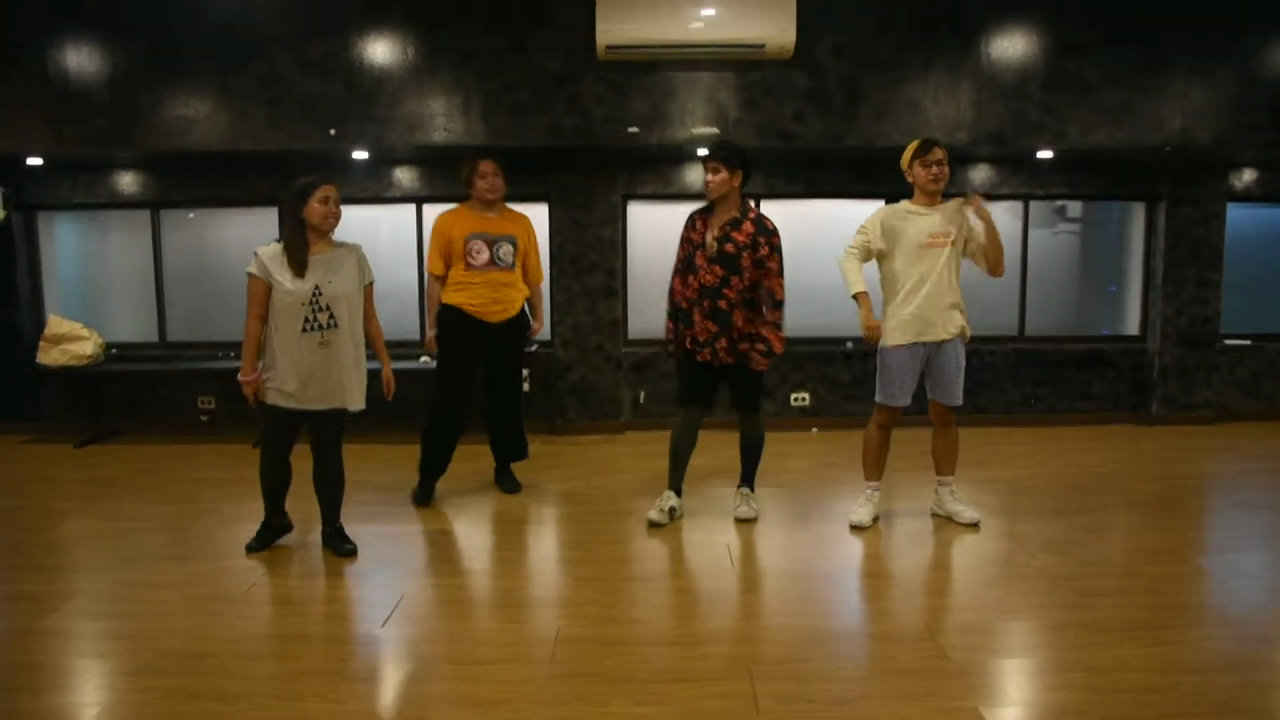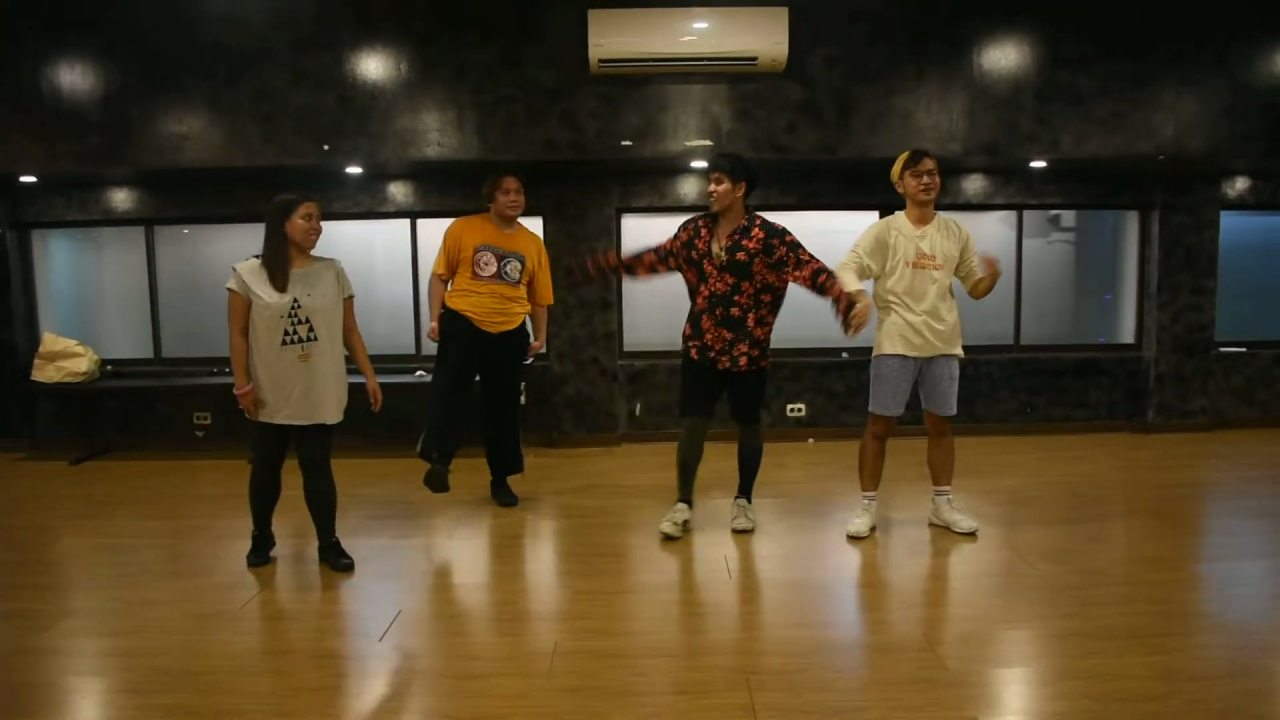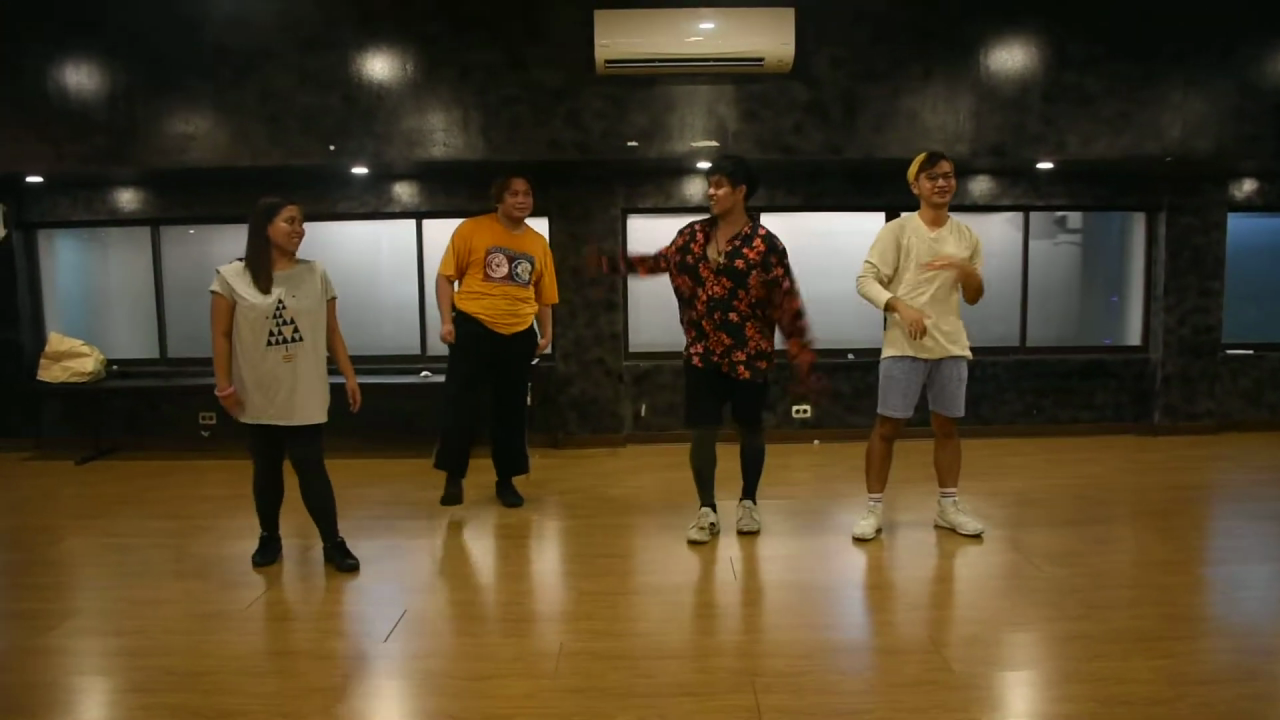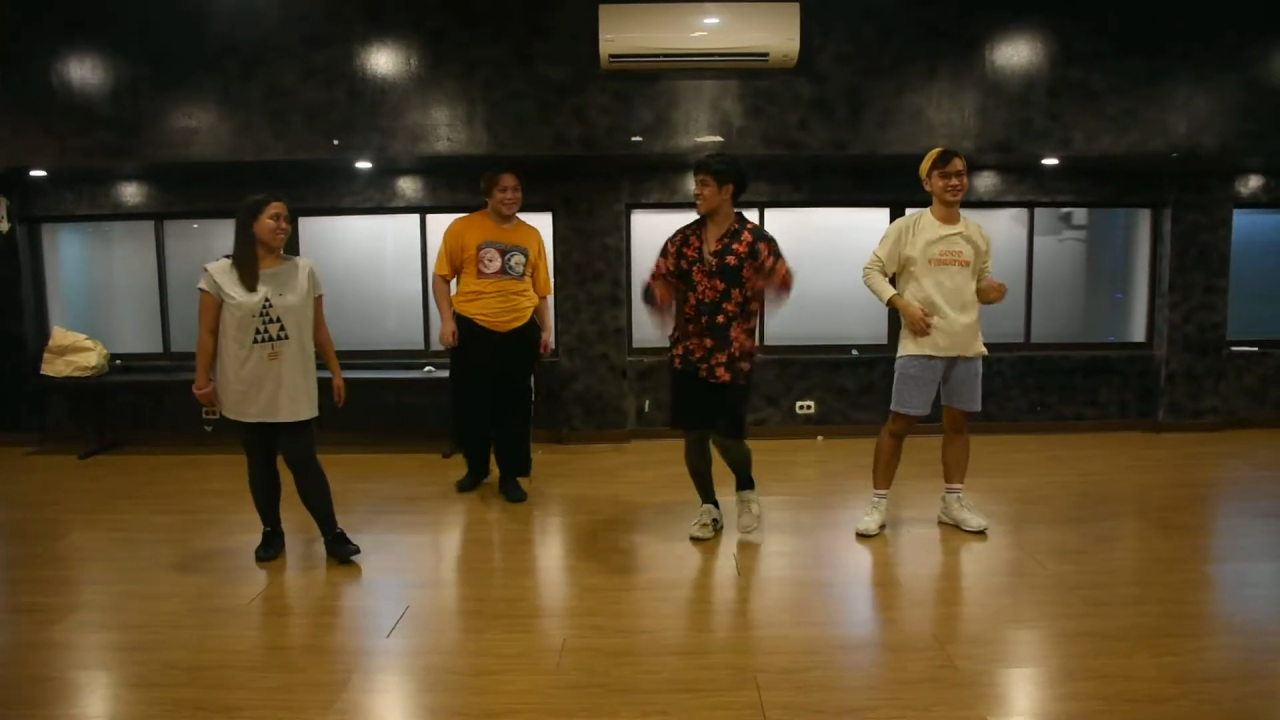
dt=0.3s
person 1, frame 1
left shoulder: (960, 217)
right shoulder: (891, 217)
left elbow: (994, 267)
right elbow: (851, 256)
left wrist: (988, 221)
right wrist: (864, 303)
left hip: (948, 332)
right hip: (901, 332)
left knee: (944, 414)
right knee: (884, 414)
left ankle: (945, 494)
right ankle: (870, 495)
person 1, frame 2
left shoulder: (956, 233)
right shoulder: (885, 230)
left elbow: (975, 288)
right elbow: (848, 268)
left wrist: (993, 275)
right wrist: (860, 297)
left hip: (942, 345)
right hip: (894, 344)
left knee: (940, 424)
right knee: (879, 425)
left ankle: (942, 504)
right ankle: (868, 506)
person 1, frame 3
left shoulder: (967, 237)
right shoulder: (897, 231)
left elbow: (971, 296)
right elbow: (866, 279)
left wrist: (975, 281)
right wrist: (900, 308)
left hip: (951, 346)
right hip: (904, 346)
left knee: (946, 425)
right knee: (887, 426)
left ankle: (948, 505)
right ankle: (874, 508)
person 1, frame 4
left shoulder: (978, 234)
right shoulder: (907, 227)
left elbow: (978, 290)
right elbow: (872, 271)
left wrist: (993, 292)
right wrist: (904, 305)
left hip: (966, 344)
right hip: (921, 344)
left knee: (957, 422)
right knee: (899, 423)
left ankle: (953, 502)
right ankle: (879, 504)
person 2, frame 1
left shoulder: (759, 228)
right shoulder: (695, 222)
left elbow: (771, 290)
right elbow: (681, 277)
left wrist: (768, 342)
right wrist: (675, 326)
left hip: (740, 339)
right hip: (695, 338)
left knee: (749, 415)
right knee: (688, 414)
left ankle: (746, 491)
right ankle: (672, 494)
person 2, frame 2
left shoulder: (767, 234)
right shoulder: (695, 229)
left elbow: (806, 268)
right elbow: (657, 259)
left wrist: (841, 296)
right wrist: (604, 265)
left hip: (747, 348)
right hip: (700, 346)
left knee: (748, 425)
right knee: (693, 424)
left ankle: (743, 501)
right ankle: (683, 504)
person 2, frame 3
left shoulder: (767, 244)
right shoulder: (693, 235)
left elbow: (787, 305)
right elbow: (662, 262)
left wrist: (803, 357)
right wrist: (616, 265)
left hip: (748, 355)
right hip: (702, 353)
left knee: (750, 431)
right knee: (703, 432)
left ankle: (749, 502)
right ankle: (707, 510)
person 2, frame 4
left shoulder: (755, 239)
right shoulder: (682, 239)
left elbow: (780, 276)
right elbow: (659, 280)
left wrist: (772, 276)
right wrist: (658, 291)
left hip: (730, 357)
right hip: (687, 355)
left knee: (726, 437)
right knee: (694, 435)
left ankle: (746, 489)
right ankle: (709, 507)
person 3, frame 1
left shoulder: (353, 257)
right shoulder: (269, 259)
left elbow: (368, 317)
right elbow: (256, 320)
left wrist: (385, 363)
right wrist: (248, 371)
left hip: (336, 379)
right hip: (284, 380)
left knee: (329, 453)
right knee: (274, 451)
left ankle: (332, 528)
right ankle: (274, 521)
person 3, frame 2
left shoulder: (333, 272)
right shoulder: (248, 274)
left elbow: (349, 331)
right elbow: (238, 334)
left wrist: (369, 375)
right wrist: (243, 385)
left hip: (319, 393)
right hip: (270, 395)
left knee: (317, 467)
right knee: (266, 467)
left ankle: (328, 542)
right ankle: (261, 535)
person 3, frame 3
left shoulder: (316, 275)
right shoulder: (232, 277)
left elbow: (331, 332)
right elbow: (221, 336)
left wrist: (349, 376)
right wrist: (224, 385)
left hip: (305, 394)
right hip: (258, 395)
left knee: (311, 466)
right knee: (266, 467)
left ankle: (333, 542)
right ankle: (269, 538)
person 3, frame 4
left shoulder: (304, 271)
right shoulder: (219, 274)
left elbow: (318, 329)
right elbow: (208, 333)
left wrist: (336, 373)
right wrist: (203, 381)
left hip: (294, 390)
right hip: (246, 391)
left knee: (303, 460)
right knee: (259, 462)
left ankle: (332, 534)
right ankle: (272, 532)
person 4, frame 1
left shoulder: (521, 224)
right shoulder: (449, 222)
left elbow: (532, 277)
right elbow: (435, 276)
left wrist: (538, 317)
right wrist: (432, 324)
left hip: (510, 323)
right hip: (461, 321)
left knee: (506, 396)
right knee: (448, 398)
left ankle: (504, 467)
right ankle: (429, 476)
person 4, frame 2
left shoulder: (533, 243)
right shoulder: (463, 229)
left elbow: (539, 297)
right elbow: (440, 276)
left wrist: (540, 336)
right wrist: (434, 317)
left hip: (509, 335)
right hip: (462, 325)
left knee: (503, 408)
right knee: (448, 393)
left ankle: (501, 480)
right ankle: (438, 461)
person 4, frame 3
left shoulder: (539, 243)
right shoulder: (471, 230)
left elbow: (543, 296)
right elbow: (446, 277)
left wrist: (545, 334)
right wrist: (446, 320)
left hip: (518, 335)
right hip: (472, 328)
left knee: (511, 409)
right knee: (460, 400)
left ankle: (506, 480)
right ankle: (453, 478)
person 4, frame 4
left shoulder: (531, 235)
right shoulder: (462, 228)
left elbow: (540, 289)
right elbow: (441, 277)
left wrist: (546, 329)
right wrist: (447, 320)
left hip: (519, 332)
right hip: (472, 330)
left knee: (514, 406)
right knee: (470, 404)
left ankle: (510, 476)
right ankle: (477, 467)
